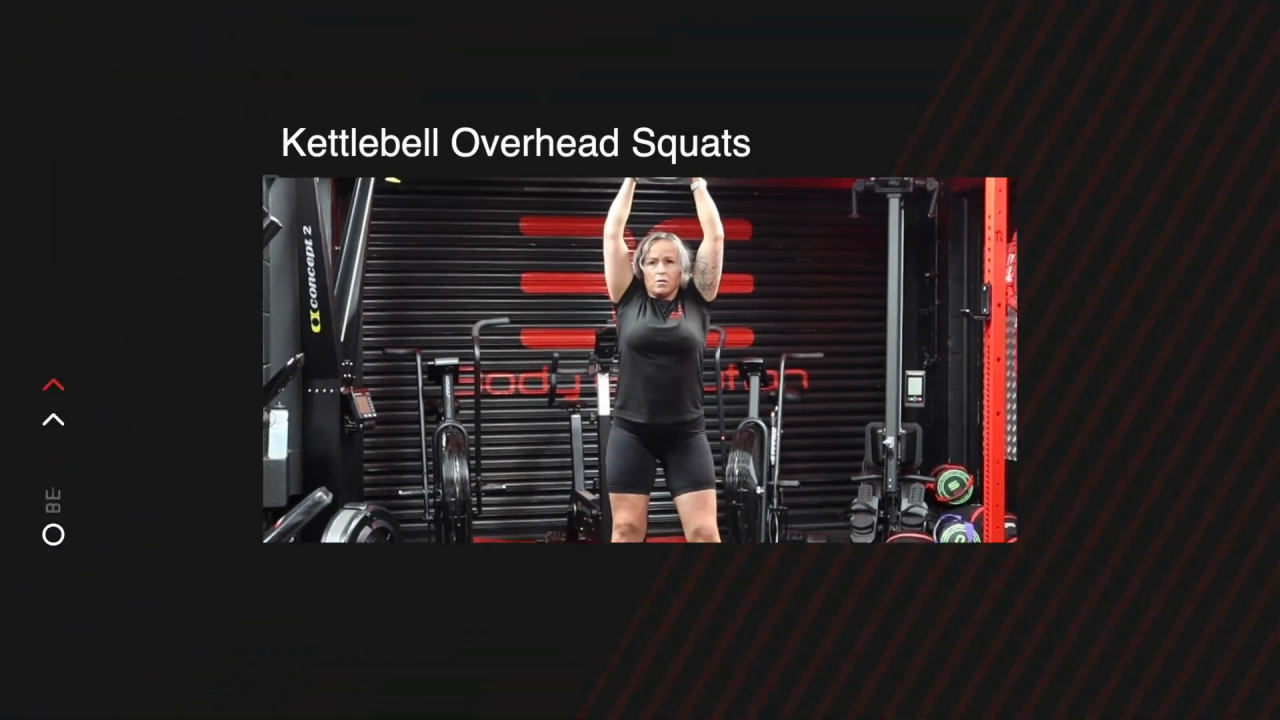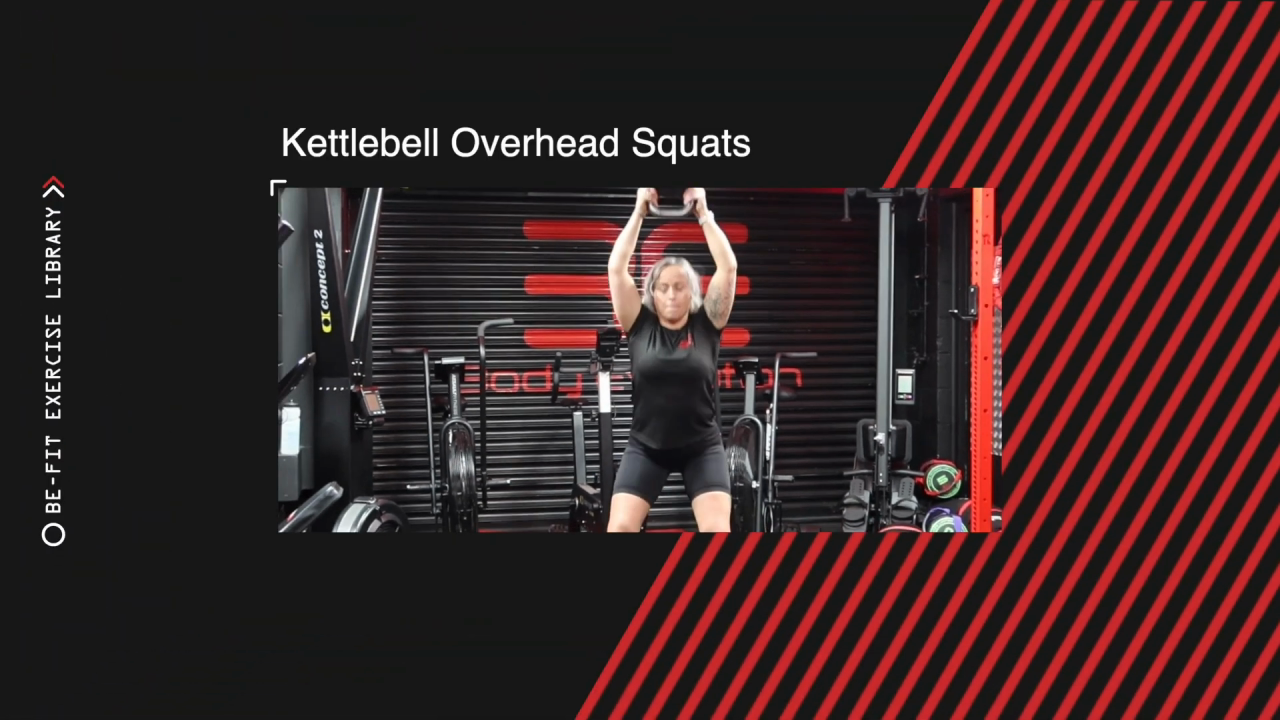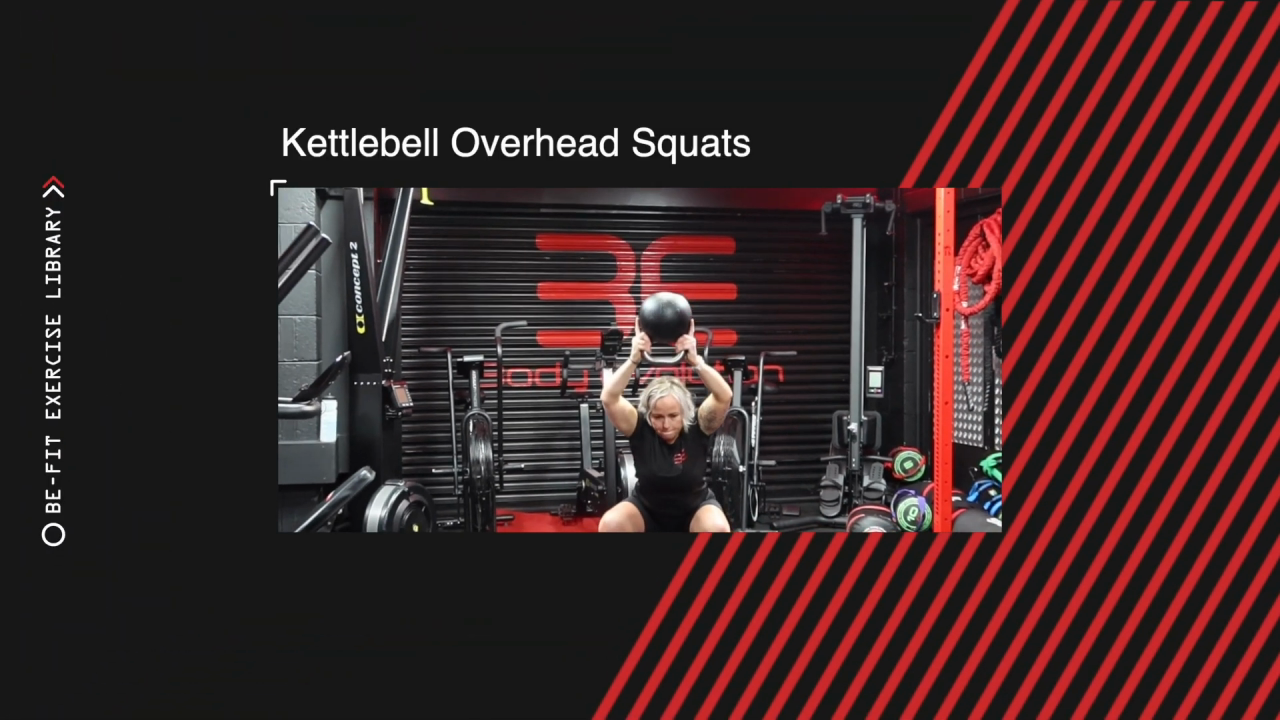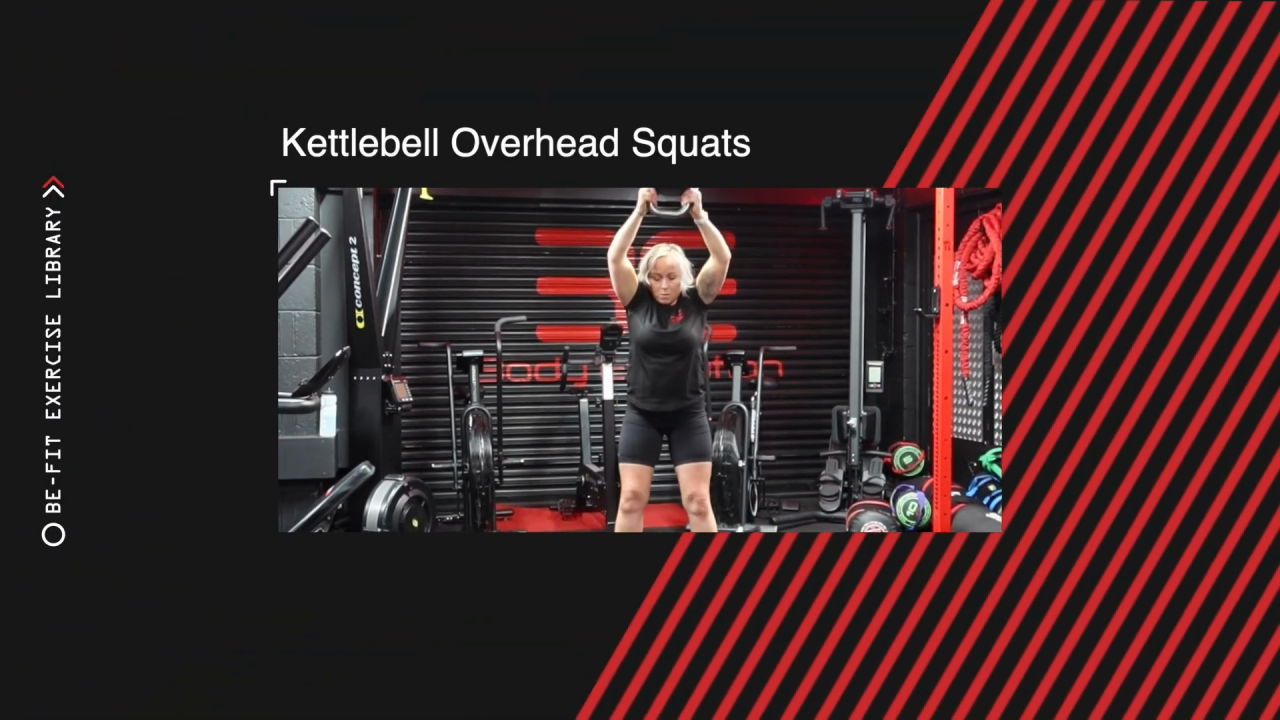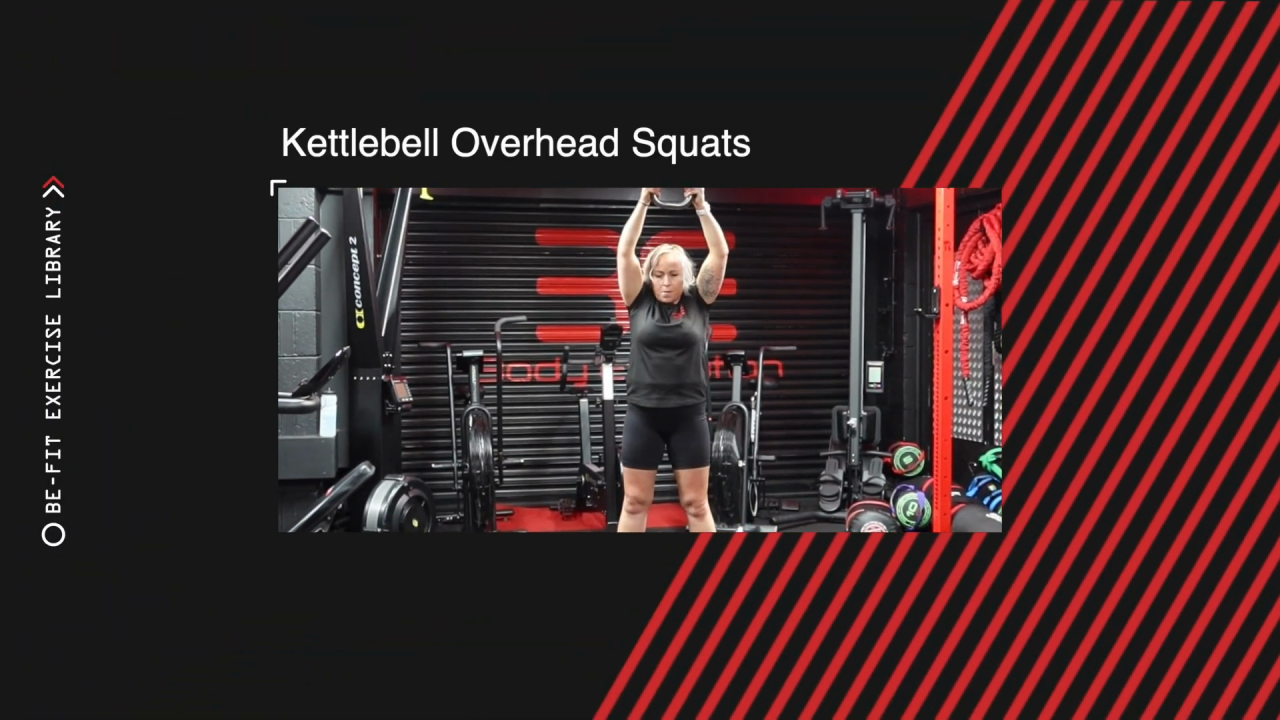
dt=1s
person 1, frame 1
left shoulder: (697, 298)
right shoulder: (629, 298)
left elbow: (715, 235)
right elbow: (612, 234)
left wrist: (697, 181)
right wrist: (632, 178)
left hip: (685, 434)
right hip: (632, 432)
left knee: (703, 531)
right knee: (627, 530)
person 1, frame 2
left shoulder: (707, 324)
right shoulder: (640, 325)
left elbow: (728, 266)
right elbow: (617, 267)
left wrist: (703, 213)
right wrist: (639, 210)
left hip: (701, 448)
right hip: (647, 448)
left knee: (717, 533)
right knee: (621, 528)
person 1, frame 3
left shoulder: (698, 427)
right shoulder: (639, 428)
left elbow: (724, 396)
right elbow: (609, 398)
left wrist: (695, 360)
left hip: (694, 507)
right hip: (648, 507)
left knee: (718, 528)
right knee: (610, 524)
person 1, frame 4
left shoulder: (696, 300)
right shoulder: (637, 300)
left elbow: (722, 257)
right elbow: (615, 256)
left wrist: (698, 213)
right wrist: (640, 209)
left hip: (688, 415)
right hip: (642, 414)
left knee: (698, 502)
right knee: (631, 500)
person 1, frame 5
left shoulder: (698, 302)
right shoulder: (640, 302)
left elbow: (720, 252)
right elbow: (625, 250)
left wrist: (701, 206)
right wrist: (643, 202)
left hip: (689, 415)
right hip: (643, 414)
left knee: (696, 504)
right knee: (635, 502)
